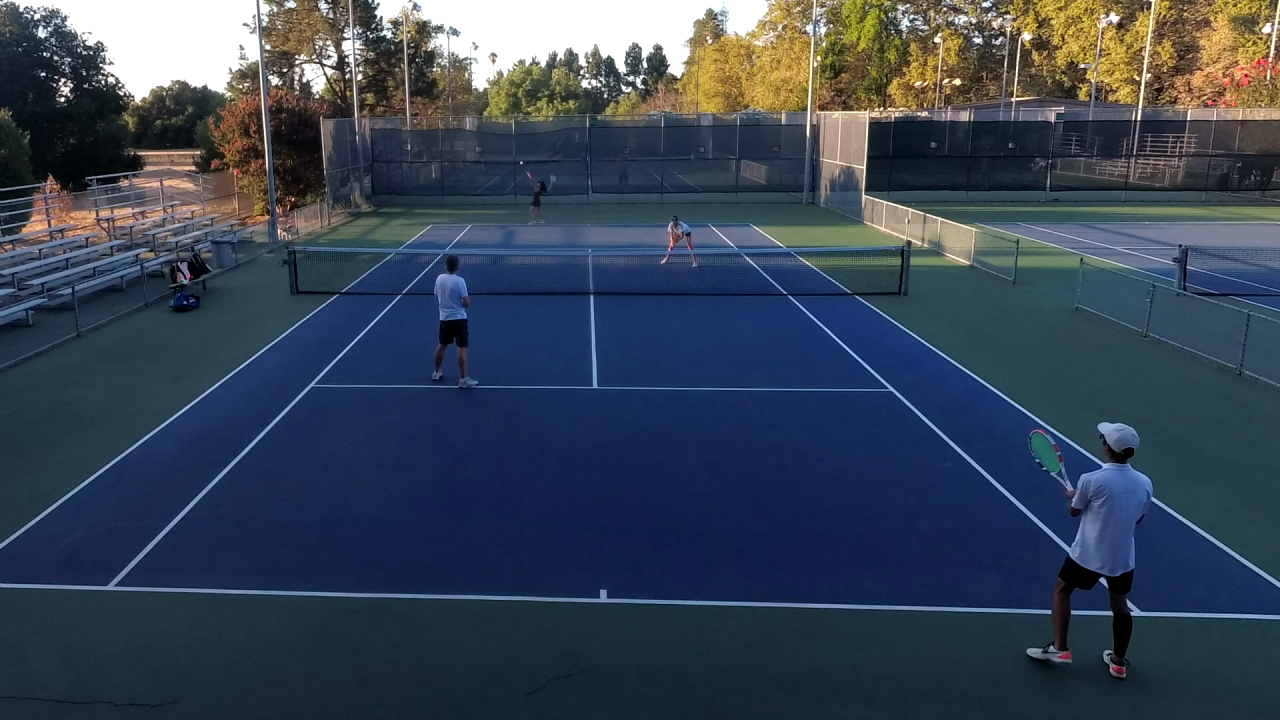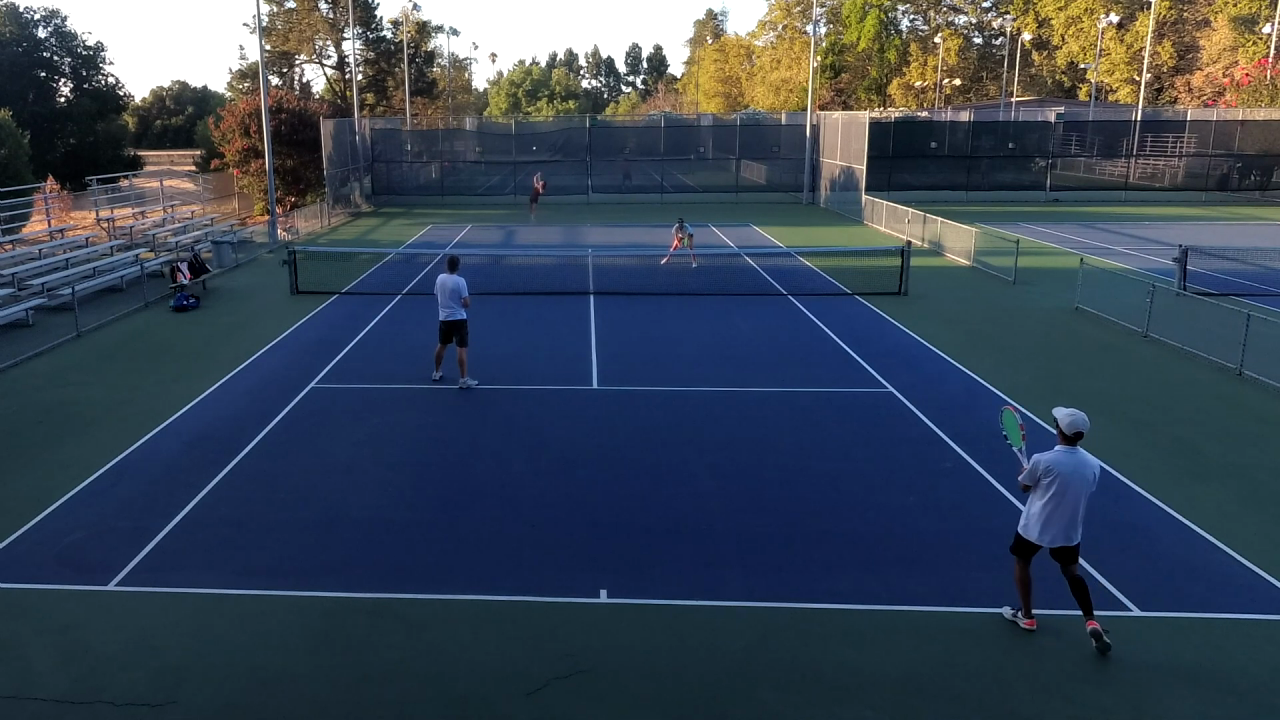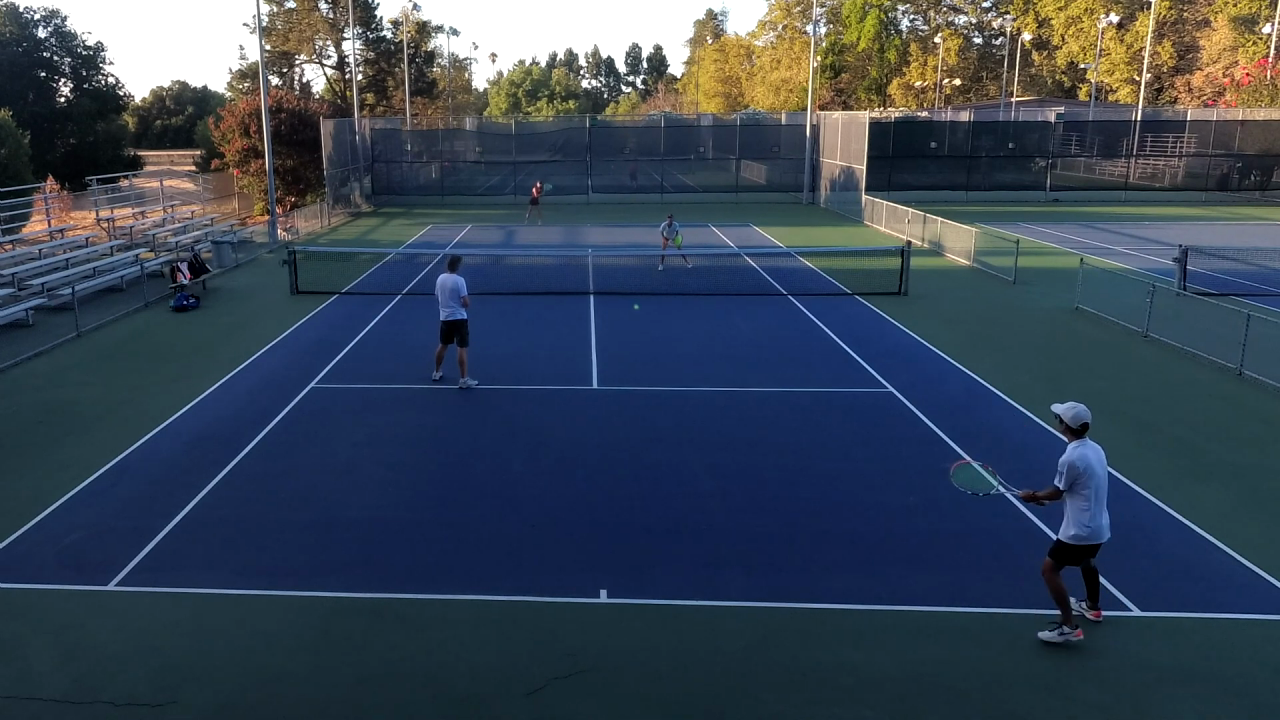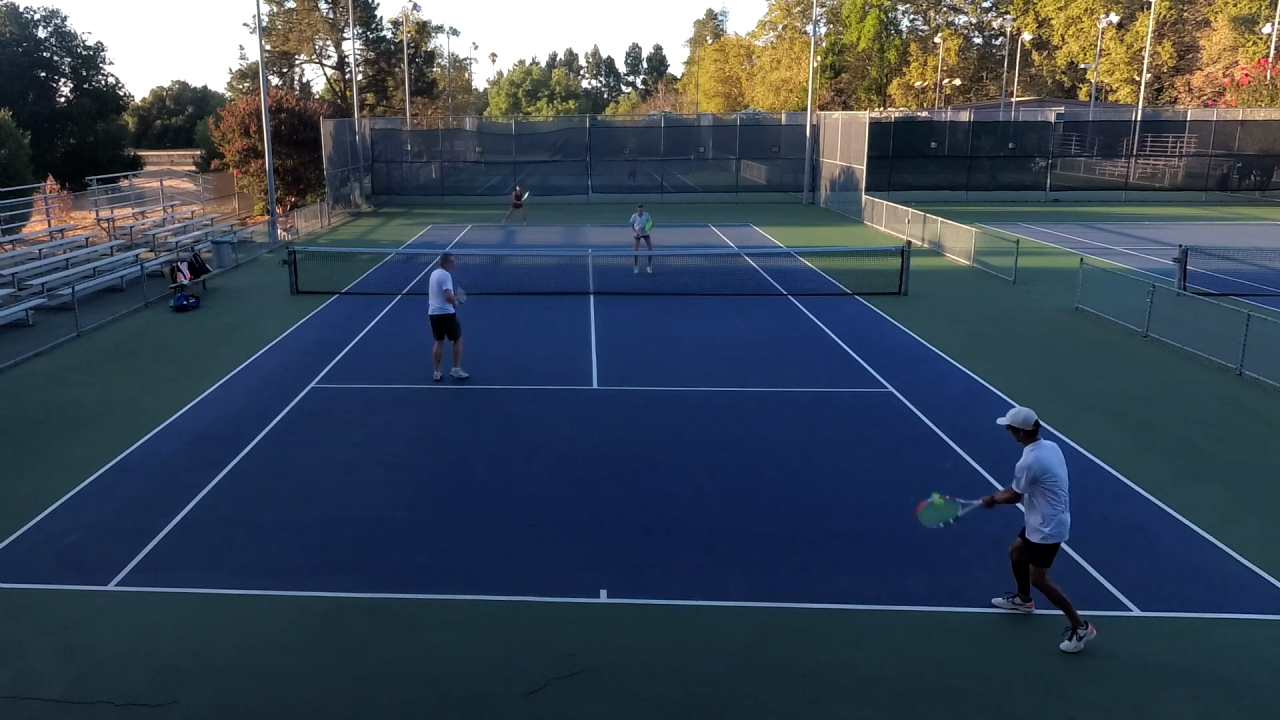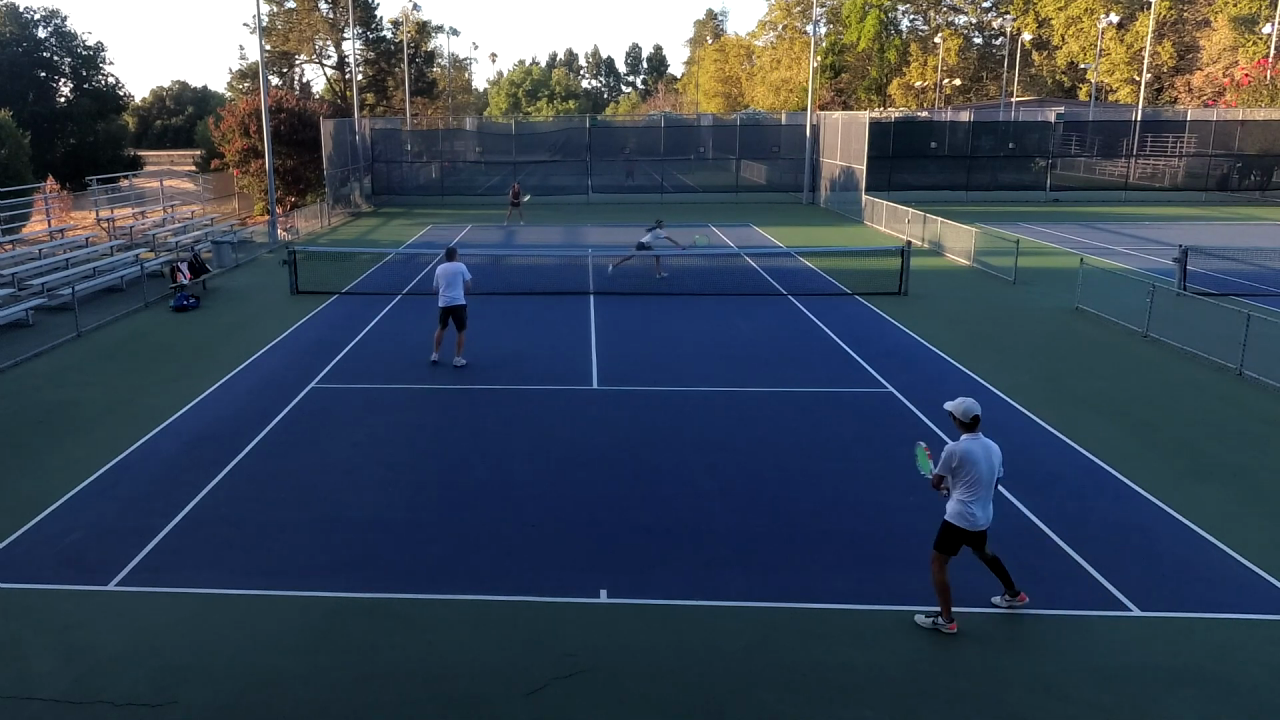
dt=0.7s
person 1, frame 1
left shoulder: (1091, 480)
right shoulder: (1145, 484)
left elbow: (1074, 511)
right elbow: (1138, 517)
left wrist: (1072, 497)
left hip: (1089, 555)
right hip: (1123, 557)
left knee: (1061, 590)
right knee: (1120, 604)
left ankle: (1060, 649)
right ankle: (1118, 661)
person 1, frame 2
left shoulder: (1042, 460)
right shoulder: (1092, 465)
left elbow: (1024, 487)
right elbow: (1084, 492)
left wrist: (1027, 473)
left hip: (1035, 527)
right hip: (1070, 531)
left knee: (1022, 563)
right knee: (1071, 571)
left ankle: (1026, 615)
right ankle: (1092, 623)
person 1, frame 3
left shoulder: (1070, 459)
right shoulder: (1095, 449)
left elbow: (1056, 493)
left wrist: (1034, 496)
right wrist: (1041, 494)
left hip: (1078, 530)
right hip: (1096, 526)
left knee: (1049, 570)
right knee: (1086, 563)
left ankle: (1068, 626)
right ankle: (1092, 607)
person 1, frame 4
left shoulder: (1030, 462)
right shoulder: (1050, 447)
left elbow: (1015, 496)
left wrist: (993, 499)
right wrist: (1004, 493)
left hip: (1047, 528)
right hip: (1044, 522)
left knee: (1038, 579)
right knee: (1016, 552)
left ankle: (1081, 627)
right ankle: (1023, 599)
person 1, frame 5
left shoulder: (953, 449)
right shoulder: (994, 448)
left elbow: (936, 483)
right elbow: (994, 482)
left wrist: (947, 483)
left hip: (958, 517)
right hip: (982, 517)
left knee: (938, 562)
right knee: (983, 553)
left ankle: (946, 618)
right ankle: (1014, 594)
